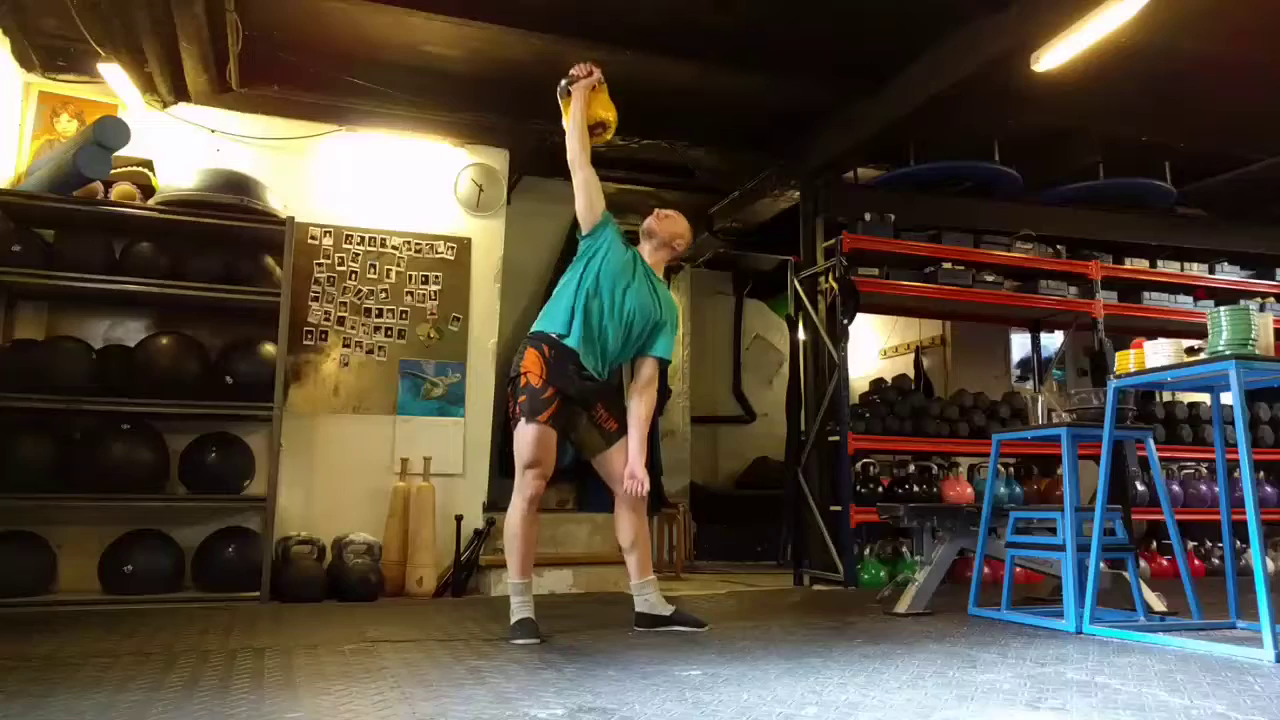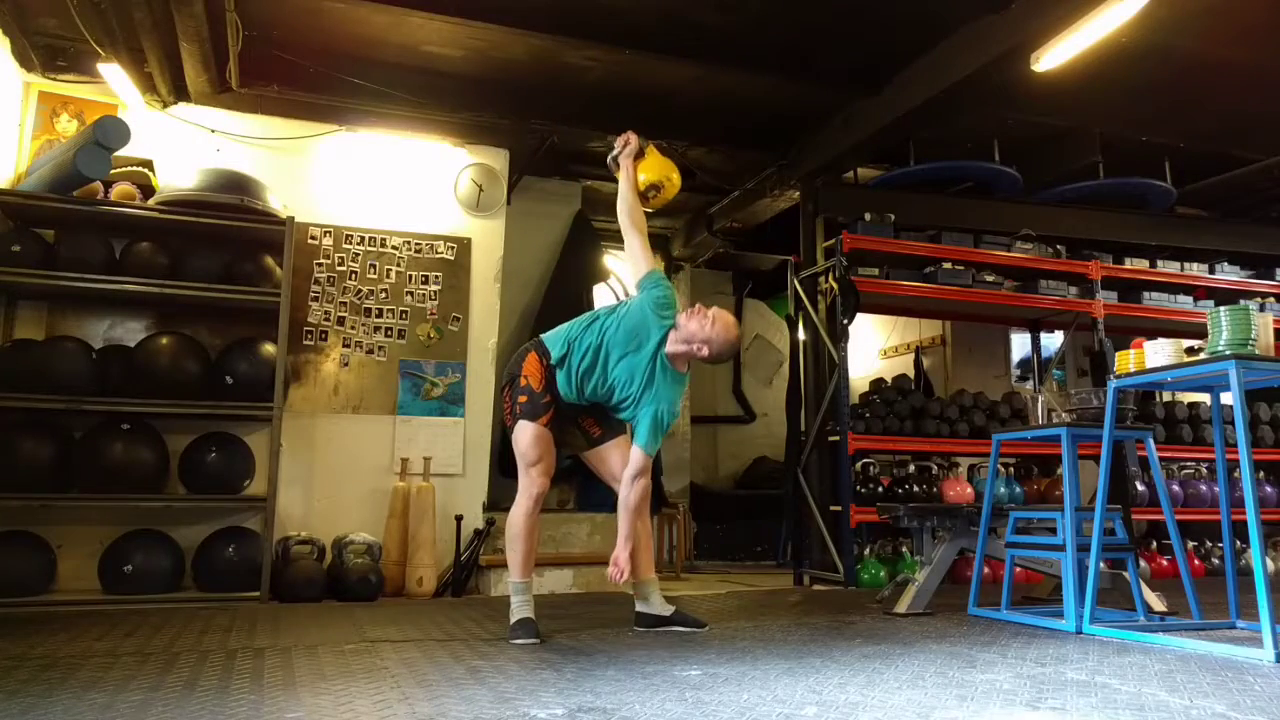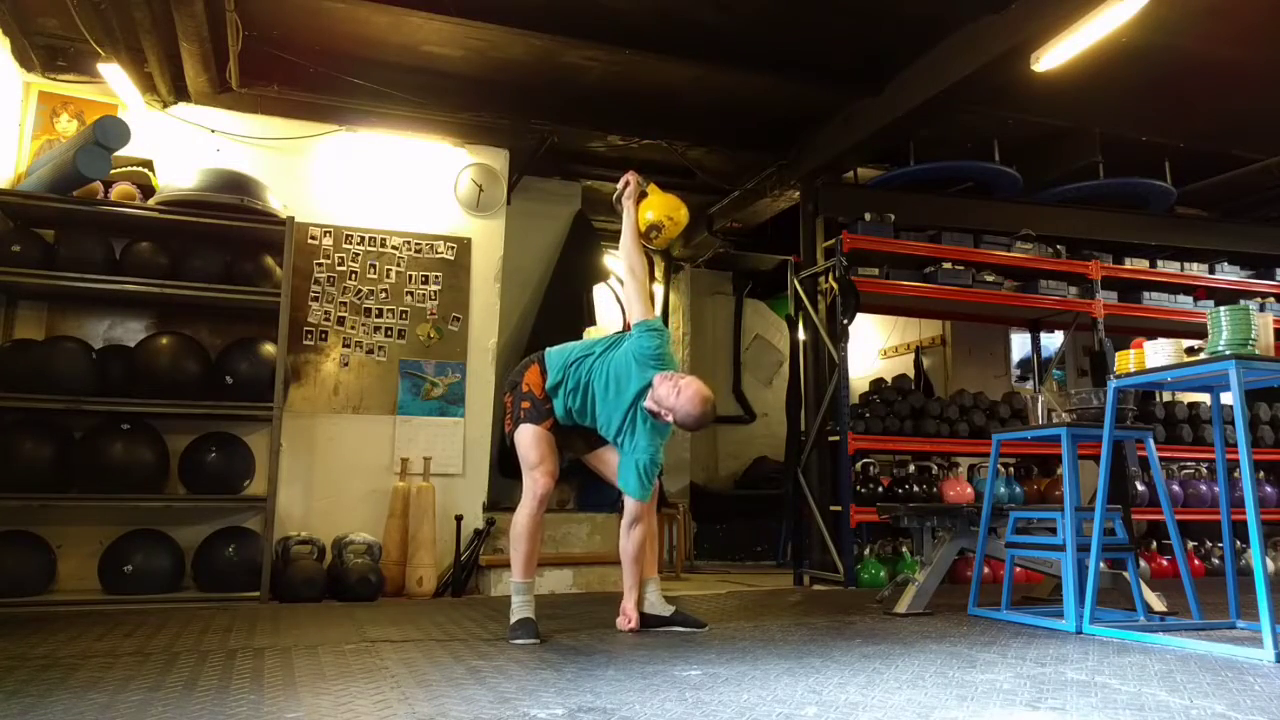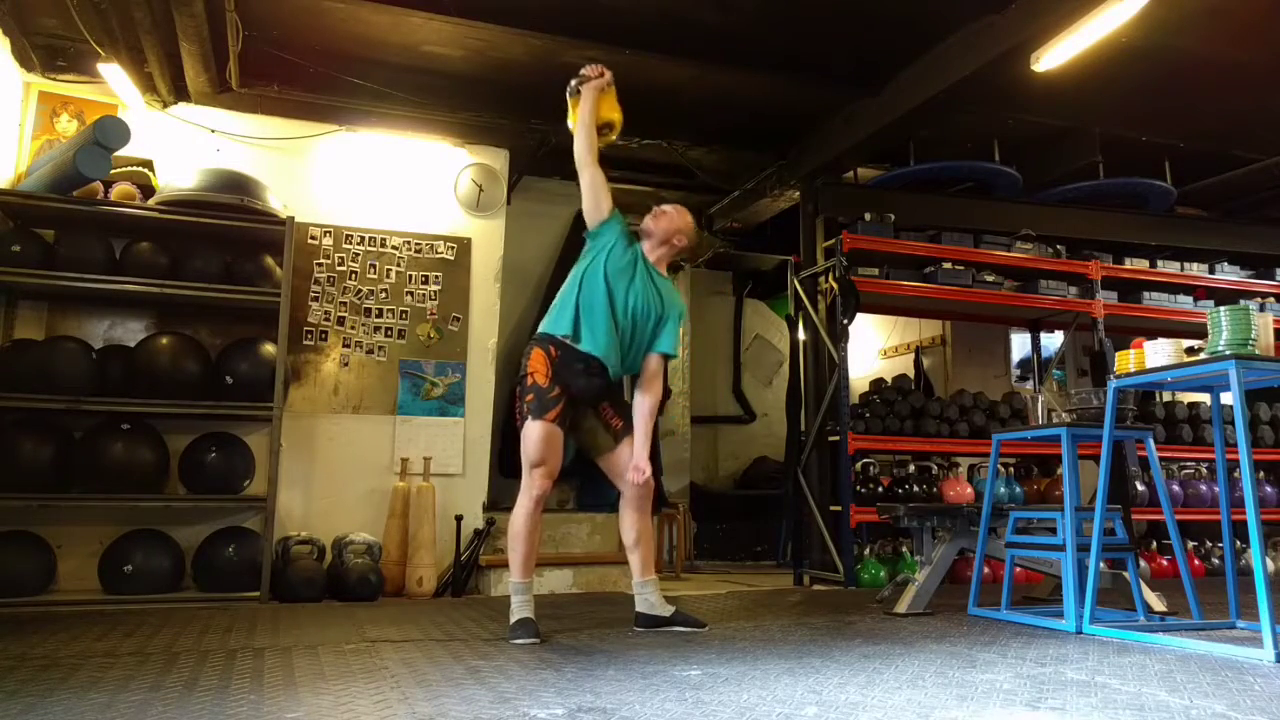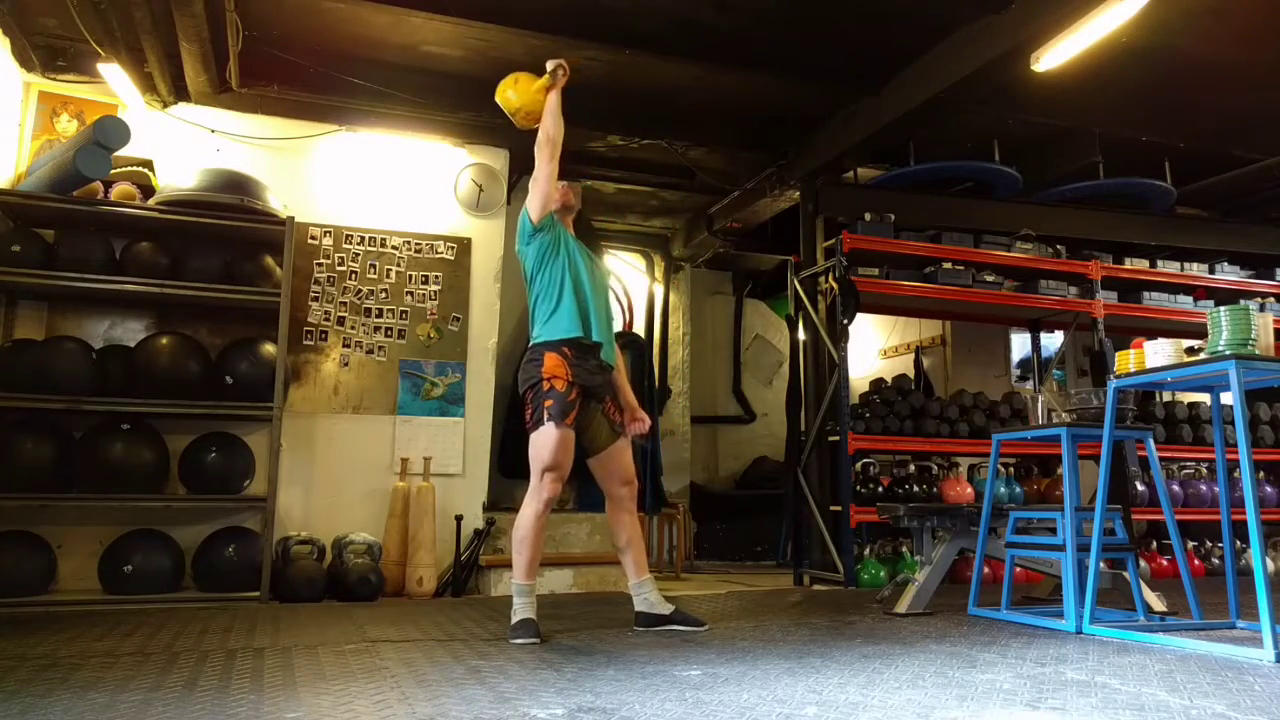
dt=1s
person 1, frame 1
left shoulder: (663, 309)
right shoulder: (607, 242)
left elbow: (644, 385)
right elbow: (579, 162)
left wrist: (637, 454)
right wrist: (581, 92)
left hip: (595, 383)
right hip: (547, 361)
left knee: (631, 489)
right knee: (532, 484)
left ankle: (649, 604)
right ankle: (521, 609)
person 1, frame 2
left shoulder: (665, 395)
right shoulder: (659, 307)
left elbow: (637, 473)
right elbow: (633, 229)
left wrist: (623, 546)
right wrist: (627, 163)
left hip: (584, 402)
right hip: (539, 369)
left knee: (635, 487)
right knee: (535, 486)
left ankle: (650, 605)
right ankle: (520, 610)
person 1, frame 3
left shoulder: (646, 443)
right shoulder: (654, 353)
left elbow: (634, 520)
right elbow: (634, 274)
left wrist: (631, 598)
right wrist: (630, 206)
left hip: (579, 415)
right hip: (539, 382)
left knee: (645, 494)
right knee: (540, 486)
left ankle: (651, 603)
right ankle: (521, 609)
person 1, frame 4
left shoulder: (669, 303)
right shoulder: (615, 239)
left elbow: (650, 380)
right elbow: (586, 161)
left wrist: (642, 450)
right wrist: (591, 95)
left hip: (601, 384)
right hip: (552, 363)
left knee: (640, 485)
right knee: (537, 485)
left ankle: (649, 603)
right ankle: (521, 609)
person 1, frame 5
left shoulder: (588, 259)
right shoulder: (538, 232)
right elbow: (546, 150)
left wrist: (628, 399)
right wrist: (555, 87)
left hip: (595, 374)
right hip: (556, 362)
left knee: (624, 487)
right knee: (546, 487)
left ankle: (648, 603)
right ankle: (522, 608)
